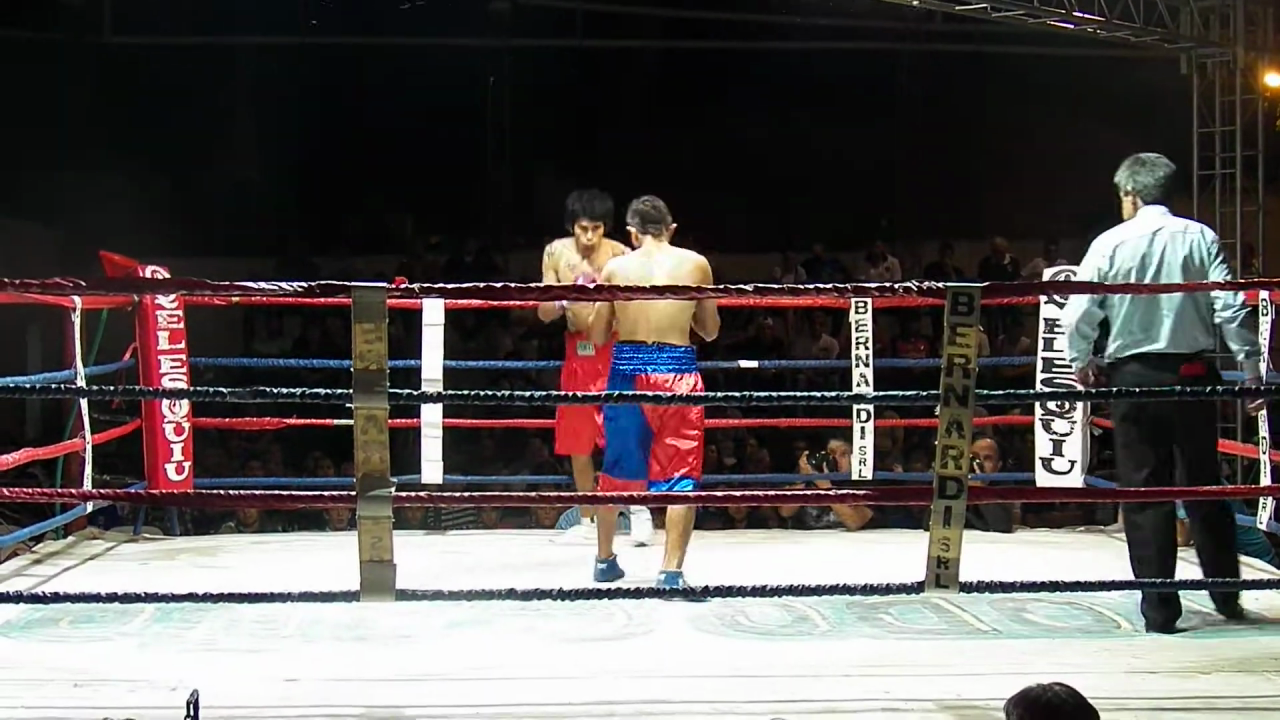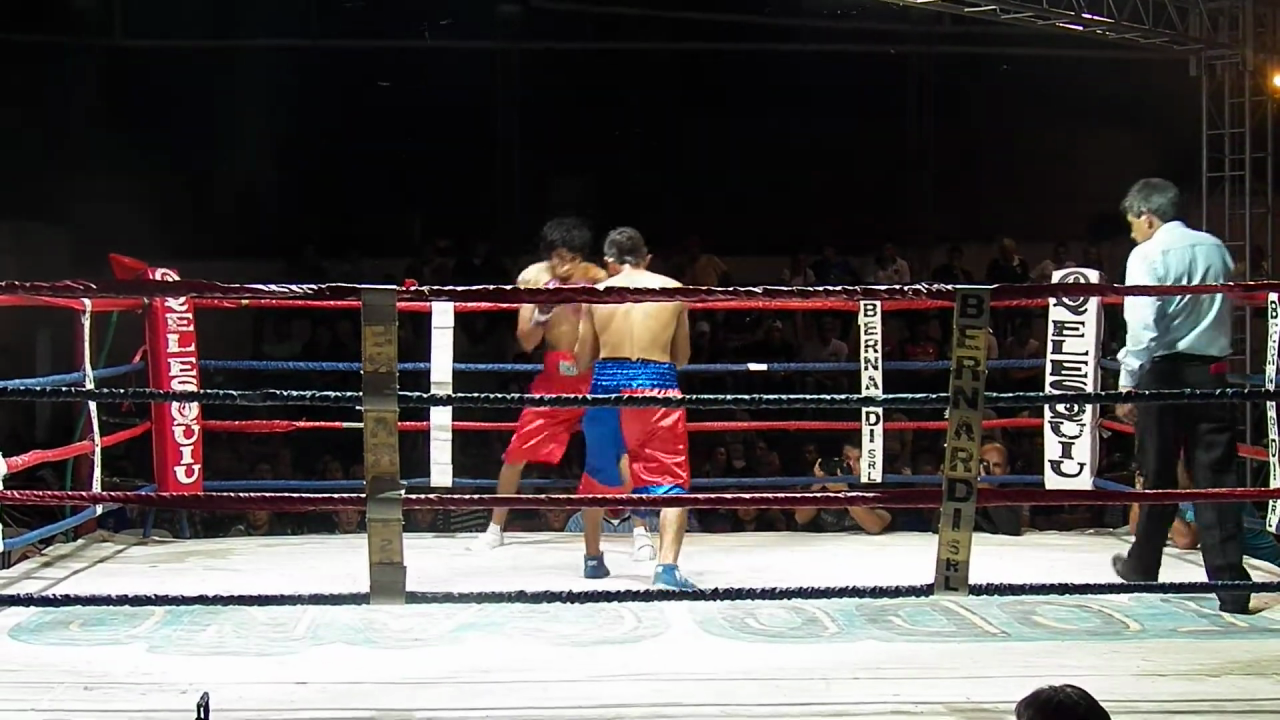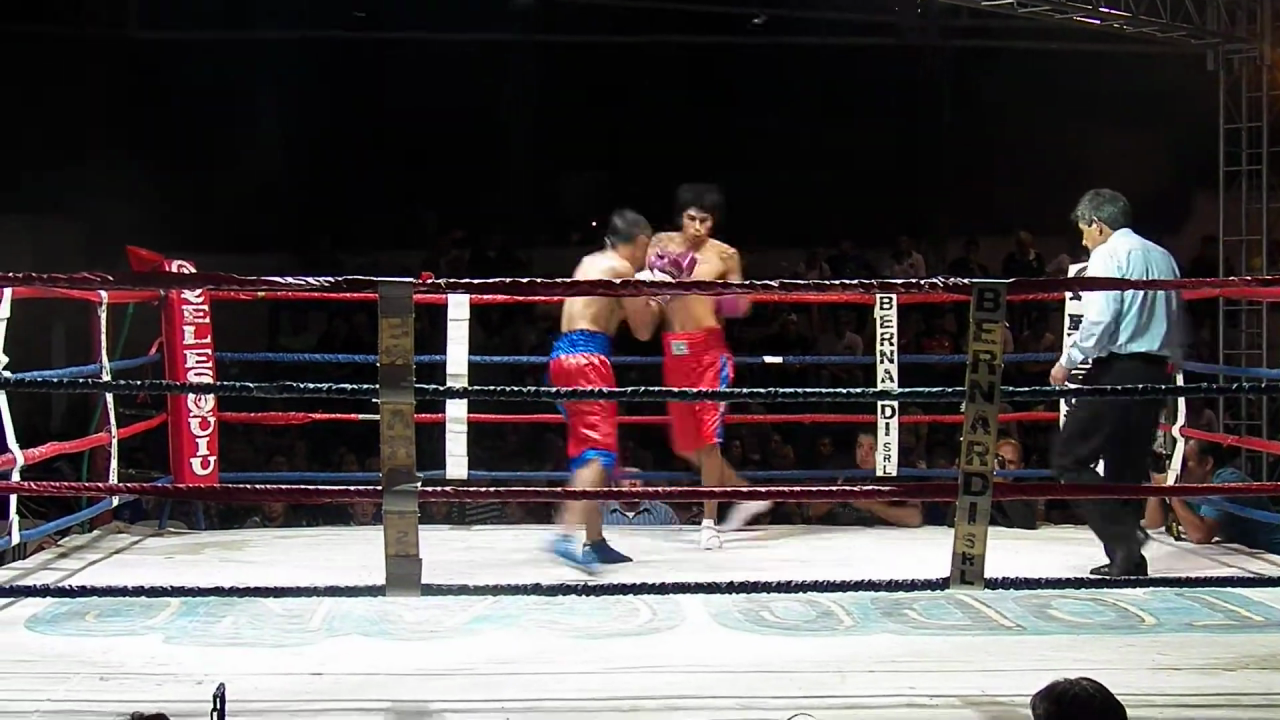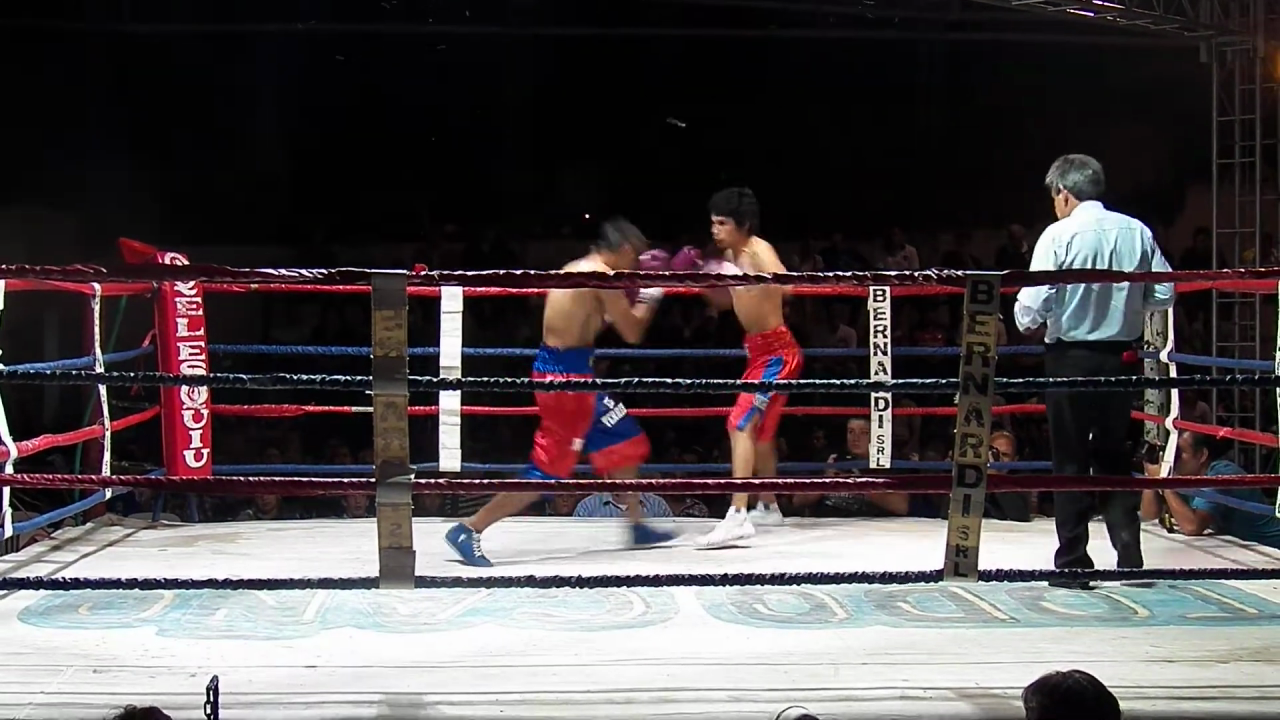
dt=0.7s
person 1, frame 1
left shoulder: (1109, 243)
right shoulder: (1199, 237)
left elbow: (1078, 315)
right elbow: (1230, 309)
left wrist: (1081, 359)
right wrist: (1253, 372)
left hip: (1131, 377)
right hip: (1190, 374)
left knee: (1145, 494)
right knee: (1203, 486)
left ankle: (1159, 607)
right ankle: (1224, 590)
person 1, frame 2
left shoulder: (1148, 255)
right shoulder: (1216, 249)
left elbow: (1143, 326)
right elbow: (1226, 316)
left wrist: (1129, 384)
left hip: (1165, 374)
right hip: (1210, 375)
left knee: (1158, 477)
right knee: (1217, 481)
left ankle: (1142, 568)
right ankle: (1230, 584)
person 1, frame 3
left shoulder: (1109, 255)
right shoulder: (1162, 257)
left elbow: (1099, 319)
right elbow: (1174, 323)
left wrist: (1066, 362)
right wrist: (1166, 367)
left hip: (1116, 372)
right hip: (1154, 372)
left knee: (1069, 458)
right knee: (1128, 467)
left ankle: (1121, 536)
right ankle: (1125, 557)
person 1, frame 4
left shoulder: (1059, 235)
right shoulder: (1137, 231)
left elbow: (1034, 303)
right elbow: (1164, 293)
left wrist: (1024, 320)
left hip: (1070, 358)
right hip: (1120, 358)
left knee: (1070, 461)
right knee: (1113, 456)
left ankle: (1073, 563)
right ankle: (1126, 547)
person 2, frame 1
left shoulder: (615, 268)
right shoulder: (697, 264)
left elbow: (597, 333)
right elbow: (710, 331)
left hip: (626, 370)
right hip: (676, 372)
left knee: (619, 467)
right knee: (681, 474)
left ankle: (605, 560)
right ankle: (671, 573)
person 2, frame 2
right shoulder: (673, 289)
left elbow: (583, 359)
right elbow: (681, 357)
left hip: (607, 387)
right hip: (656, 387)
left knee: (599, 475)
right knee: (671, 480)
left ankle: (593, 558)
right ankle: (667, 564)
person 2, frame 3
left shoulder: (590, 262)
right shoulder: (621, 268)
right elbow: (643, 330)
left hip: (564, 356)
right hip: (586, 357)
left knee: (587, 448)
right knee: (598, 450)
left ankle: (594, 543)
right ankle: (567, 537)
person 2, frame 4
left shoulder: (575, 269)
right shoulder: (602, 275)
right elbow: (631, 332)
right wrist: (651, 294)
left hip: (570, 369)
right hip: (564, 374)
left knee: (625, 439)
right knee: (549, 471)
left ankle: (637, 527)
right ankle: (468, 530)
person 3, frame 1
left shoulder: (620, 255)
right shoulder: (556, 253)
right elbow: (544, 314)
right wrist: (564, 300)
left hip: (615, 349)
right hip: (577, 352)
right knee: (576, 441)
left ankle: (639, 510)
right ankle: (587, 520)
person 3, frame 2
left shoulder: (597, 278)
right shoulder: (530, 279)
right elbow: (526, 342)
right wrist: (541, 314)
right hip: (557, 372)
right knee: (518, 451)
left ankle: (640, 532)
right ankle: (495, 528)
person 3, frame 3
left shoulder: (725, 256)
right shoulder: (662, 244)
left elbow: (741, 305)
left wrist: (737, 305)
left hip: (710, 351)
right hip: (675, 352)
left knee: (708, 437)
right knee: (687, 443)
left ankle: (709, 522)
person 3, frame 4
left shoulder: (758, 252)
right shoulder: (729, 255)
left elbow: (776, 285)
right elbow: (717, 298)
left wrist: (732, 274)
right wrist: (689, 271)
left hip: (774, 350)
right hip: (758, 349)
left knee: (741, 425)
right knee: (754, 428)
left ankle: (738, 518)
right ankle: (768, 505)
